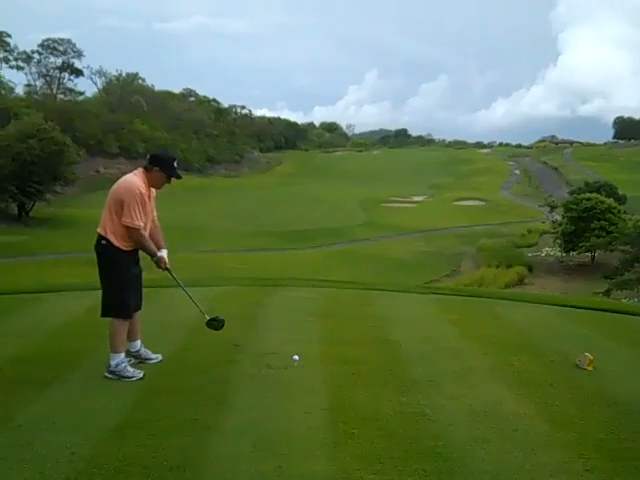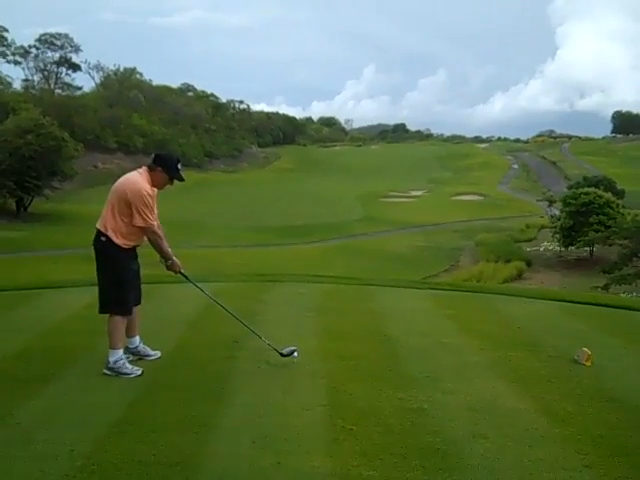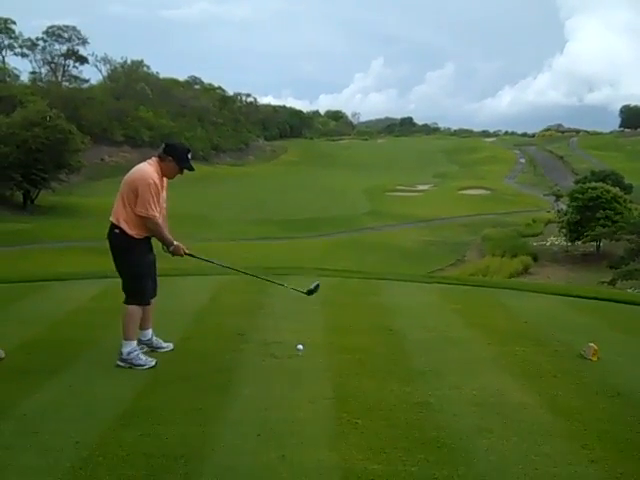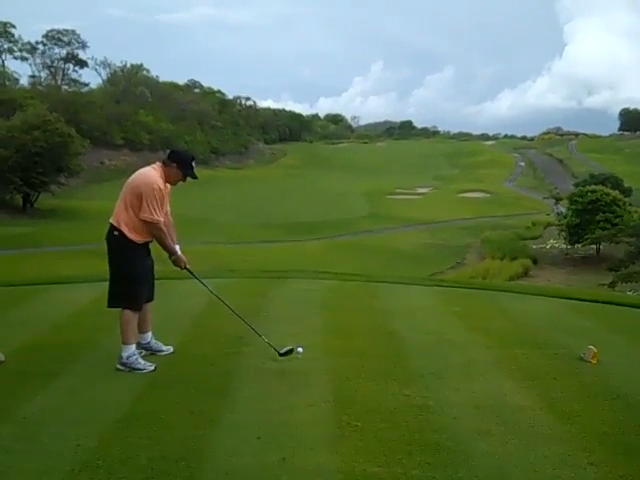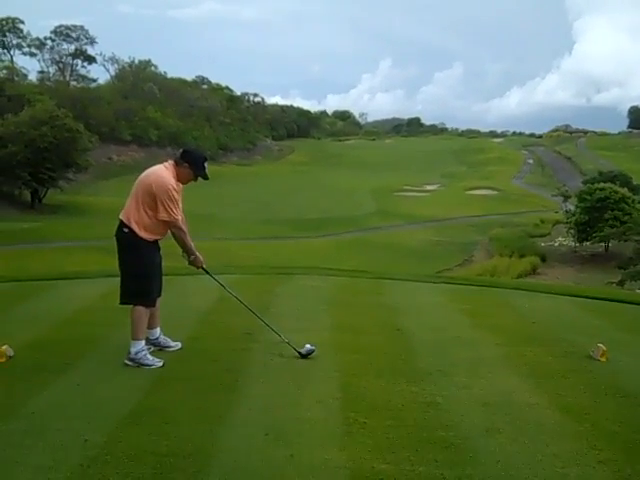
dt=1s
person 1, frame 1
left shoulder: (147, 186)
right shoulder: (134, 188)
left elbow: (152, 222)
right elbow: (135, 231)
left wrist: (162, 250)
right wrist: (155, 255)
left hip: (126, 249)
right hip: (114, 250)
left knee: (133, 303)
right knee: (121, 308)
left ankle: (135, 349)
right ankle: (116, 364)
person 1, frame 2
left shoulder: (146, 182)
right shoulder: (140, 189)
left elbow: (154, 223)
right elbow: (151, 232)
left wrist: (168, 252)
right wrist: (169, 259)
left hip: (123, 245)
right hip: (112, 246)
left knee: (131, 299)
right knee: (119, 304)
left ankle: (133, 346)
right ankle: (114, 360)
person 1, frame 3
left shoulder: (158, 175)
right shoulder: (148, 178)
left elbow: (160, 213)
right elbow: (150, 220)
left wrist: (169, 240)
right wrist: (170, 244)
left hip: (138, 236)
right hip: (126, 238)
left knee: (146, 292)
right knee: (138, 294)
left ankle: (146, 338)
right ankle: (128, 351)
person 1, frame 4
left shoulder: (161, 180)
right shoulder: (152, 183)
left elbow: (165, 217)
right elbow: (155, 226)
left wrist: (176, 247)
right wrist: (173, 254)
left hip: (136, 241)
right hip: (125, 241)
left knee: (145, 294)
right knee: (132, 299)
left ankle: (145, 341)
right ankle: (127, 355)
person 1, frame 5
left shoulder: (171, 175)
right shoulder: (165, 182)
left elbow: (179, 217)
right elbow: (175, 226)
left wrist: (190, 248)
right wrist: (192, 253)
left hip: (145, 236)
right hip: (135, 238)
left knee: (153, 291)
right knee: (143, 295)
left ankle: (154, 337)
right ankle: (136, 351)
